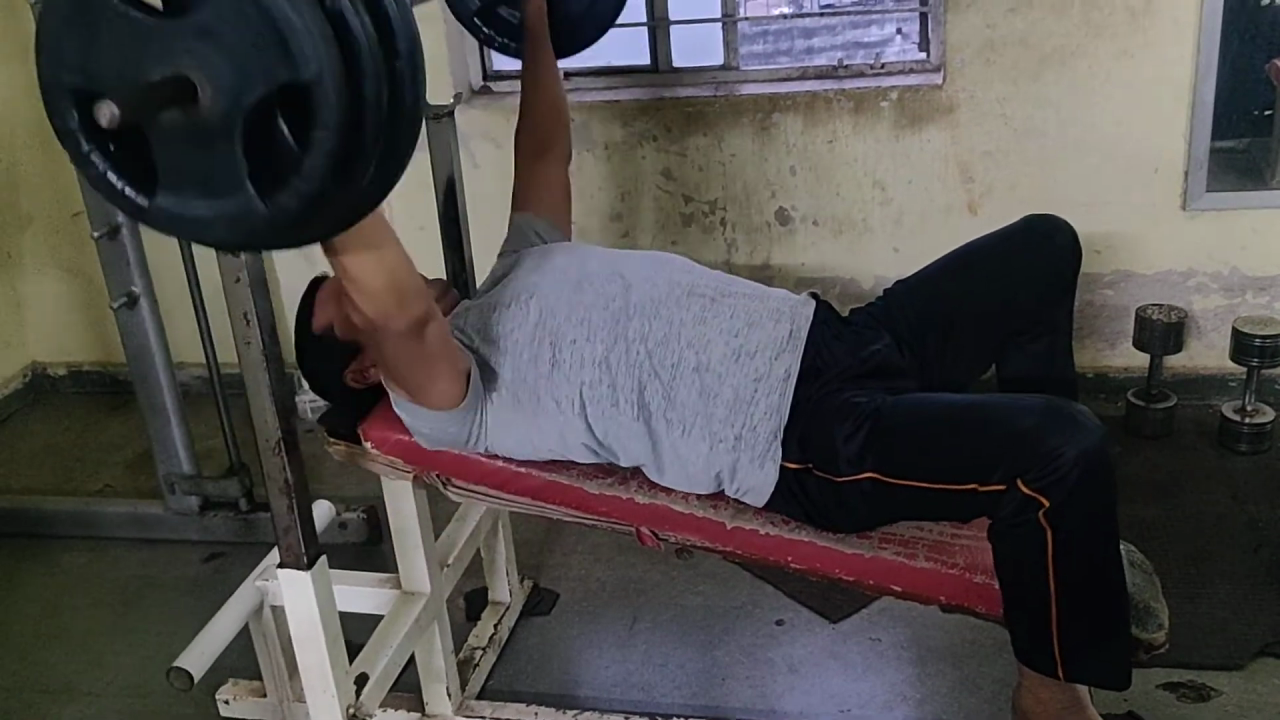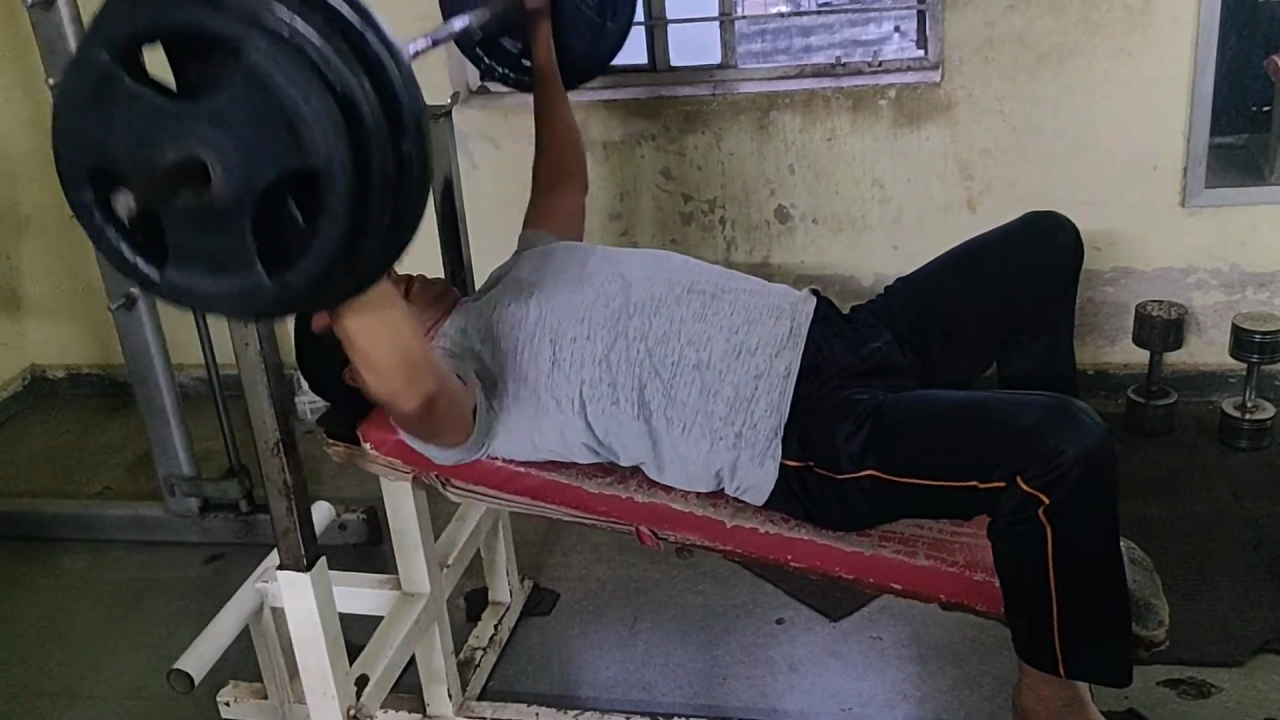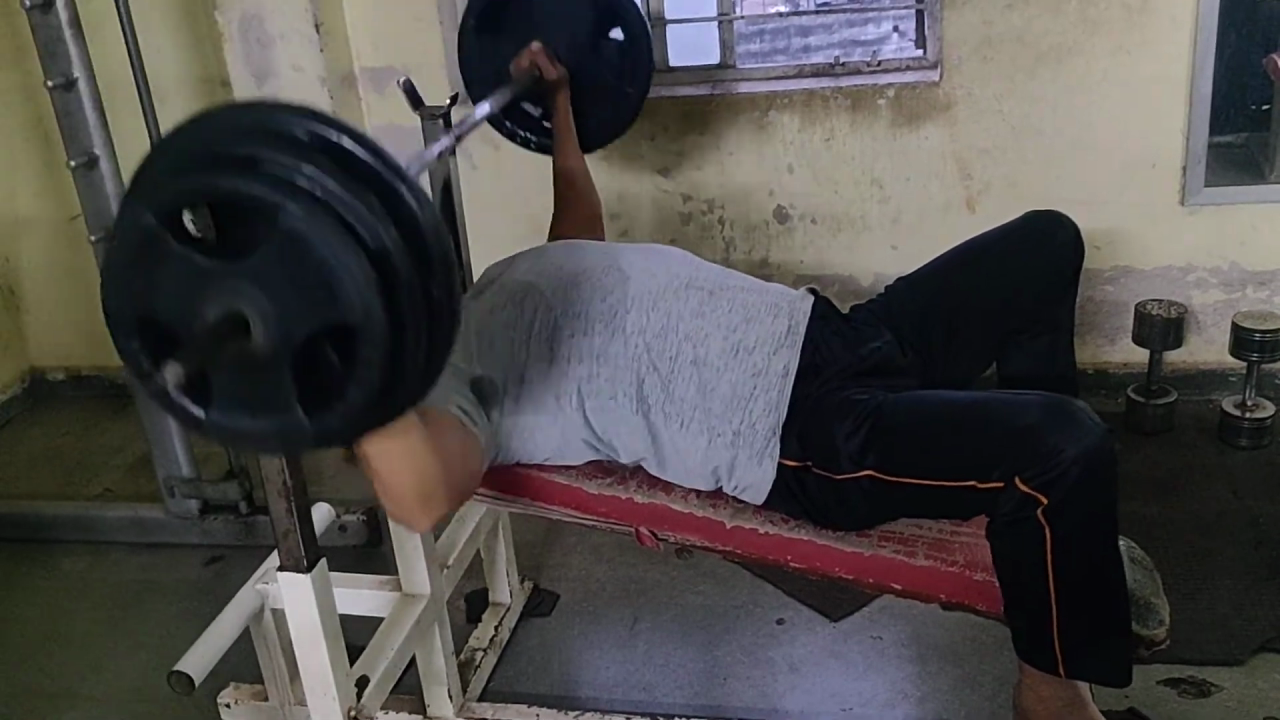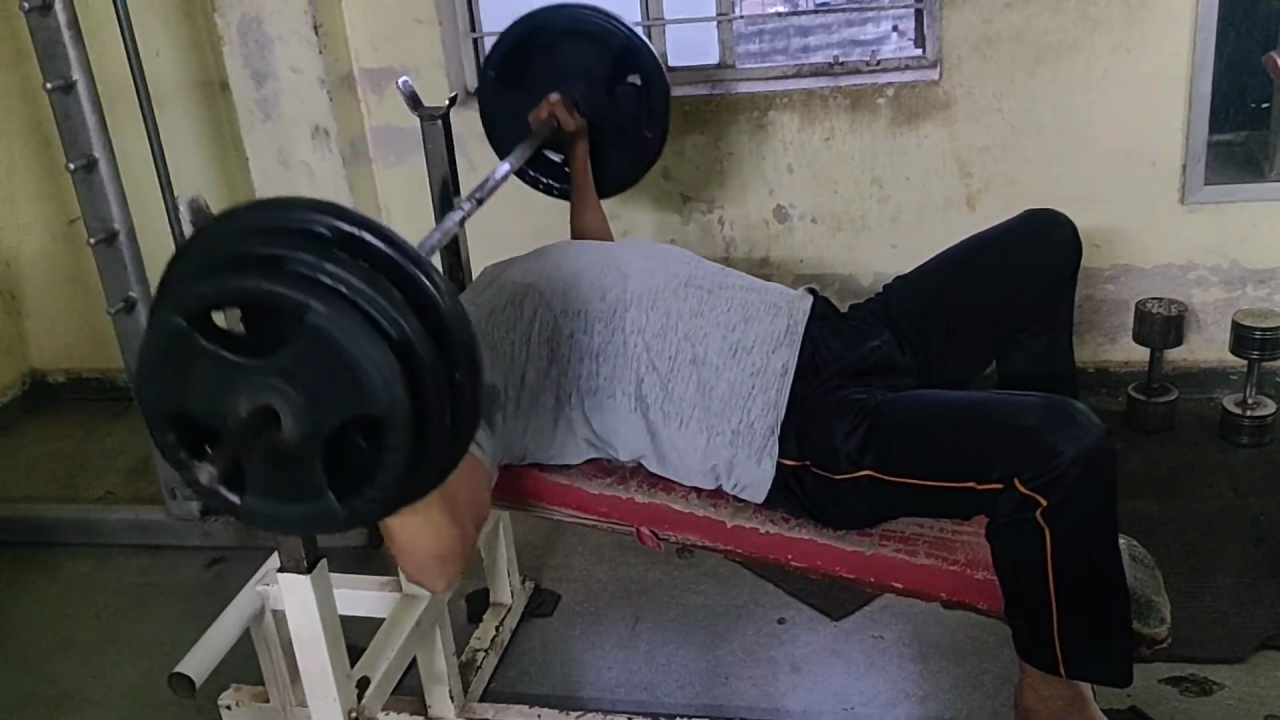
dt=0.3s
person 1, frame 1
left shoulder: (513, 282)
right shoulder: (448, 395)
left elbow: (546, 159)
right elbow: (396, 314)
left hip: (831, 345)
right hip: (808, 436)
left knee: (1043, 248)
right knee: (1069, 446)
left ankle: (1052, 524)
person 1, frame 2
left shoulder: (510, 292)
right shoulder: (455, 383)
left elbow: (564, 185)
right elbow: (408, 388)
left hip: (830, 340)
right hip: (808, 437)
left knee: (1045, 243)
right knee: (1070, 444)
left ankle: (1050, 523)
person 1, frame 3
left shoulder: (488, 296)
right shoulder: (446, 383)
left elbow: (581, 238)
right elbow: (423, 500)
left wrist: (557, 100)
left hip: (829, 339)
right hip: (806, 432)
left knee: (1046, 244)
right knee: (1070, 446)
left ankle: (1055, 520)
person 1, frame 4
left shoulder: (491, 294)
left elbow: (593, 268)
right elbow: (440, 555)
left wrist: (575, 146)
left hip: (823, 336)
right hip: (805, 433)
left knee: (1042, 242)
right knee: (1069, 446)
left ankle: (1058, 533)
